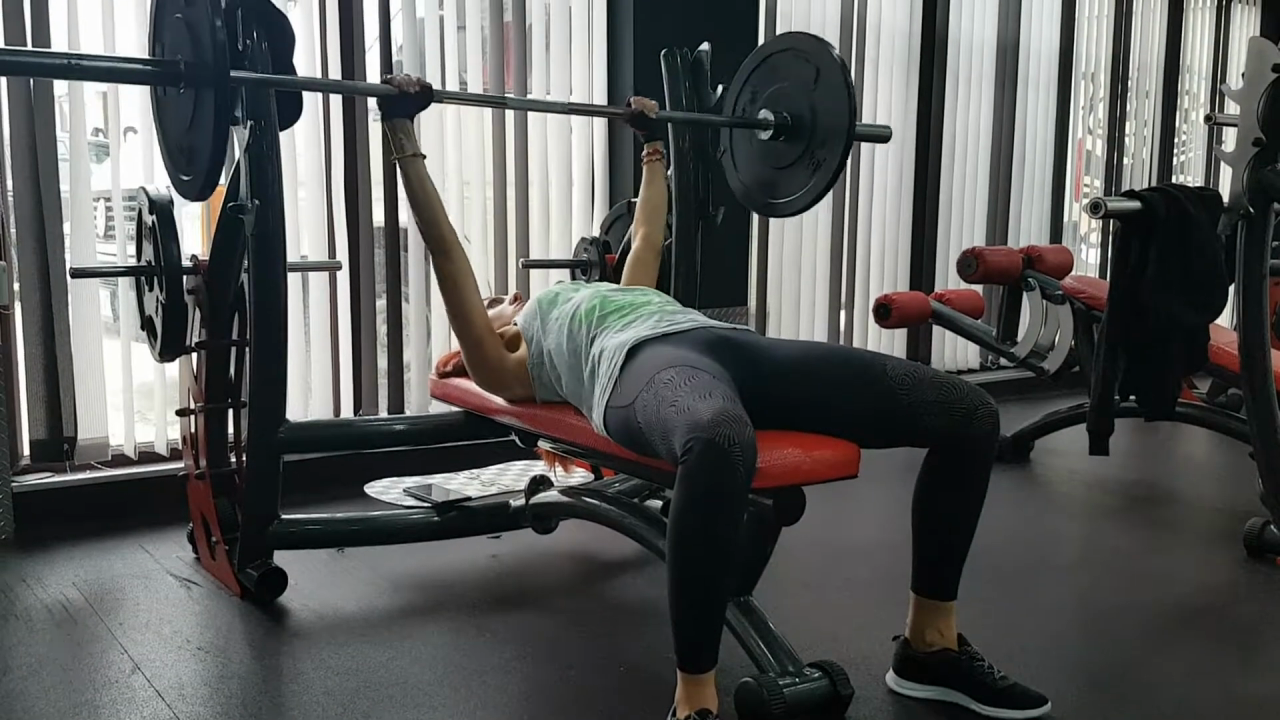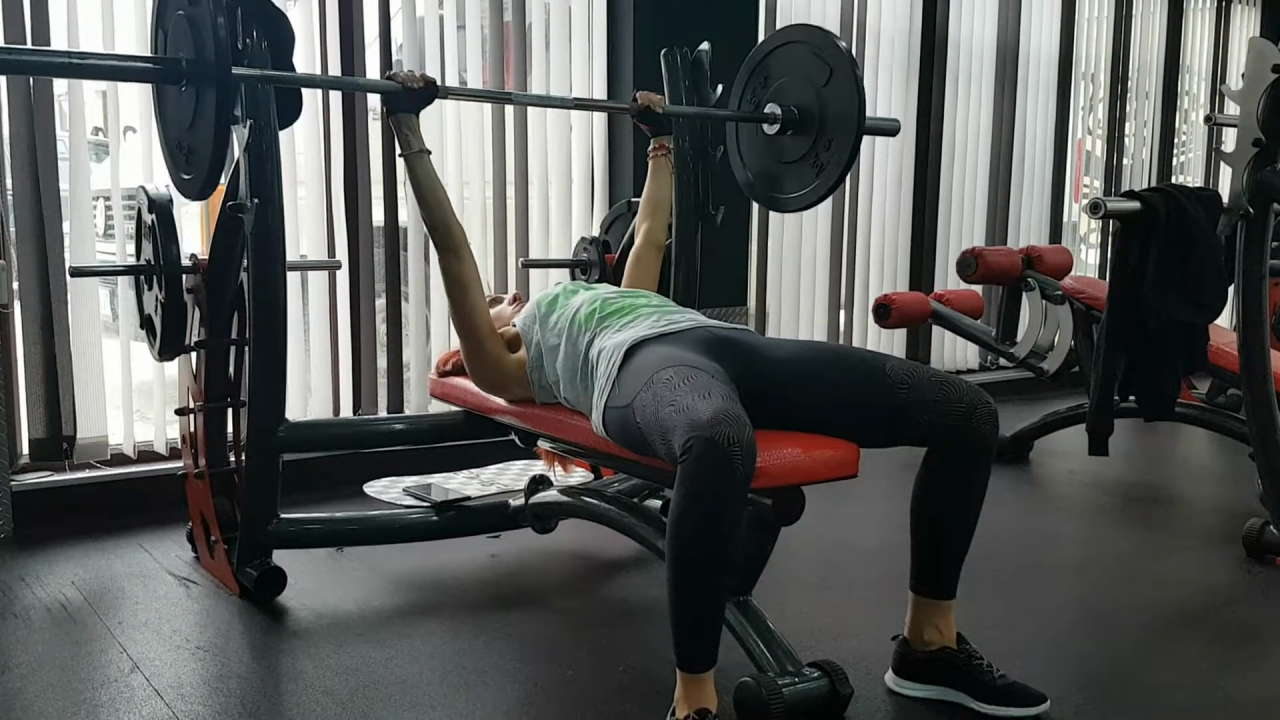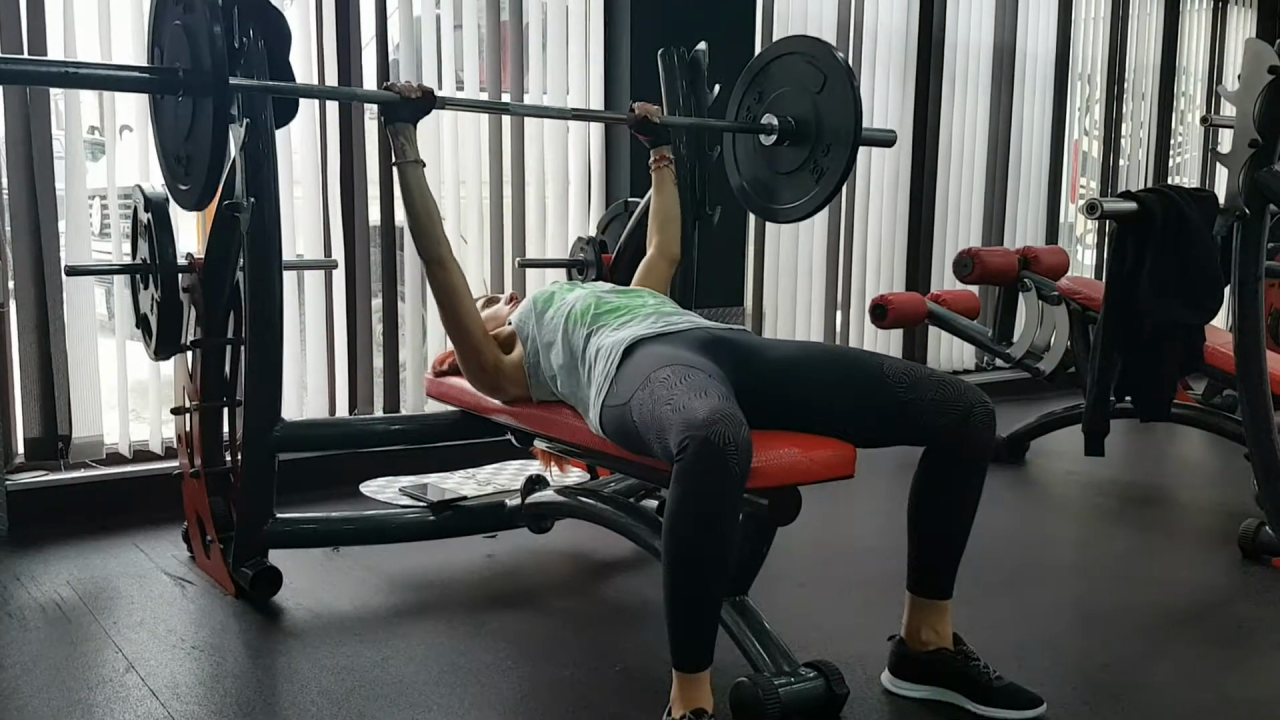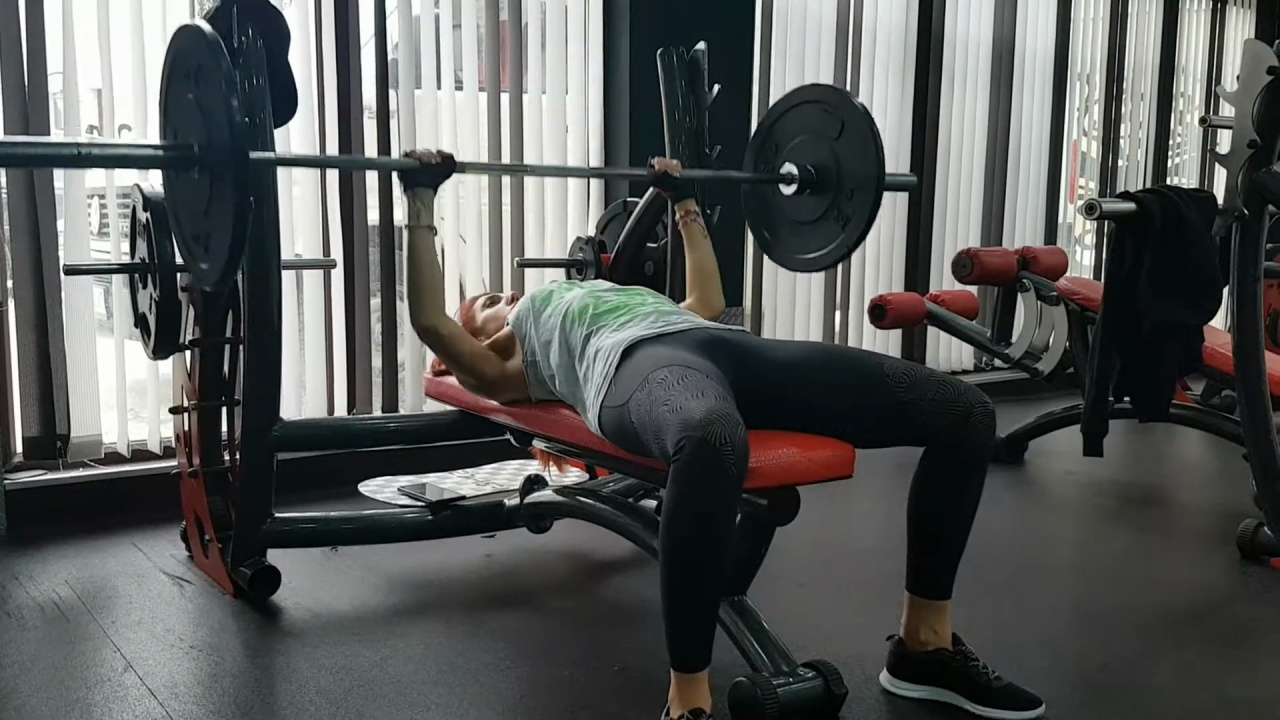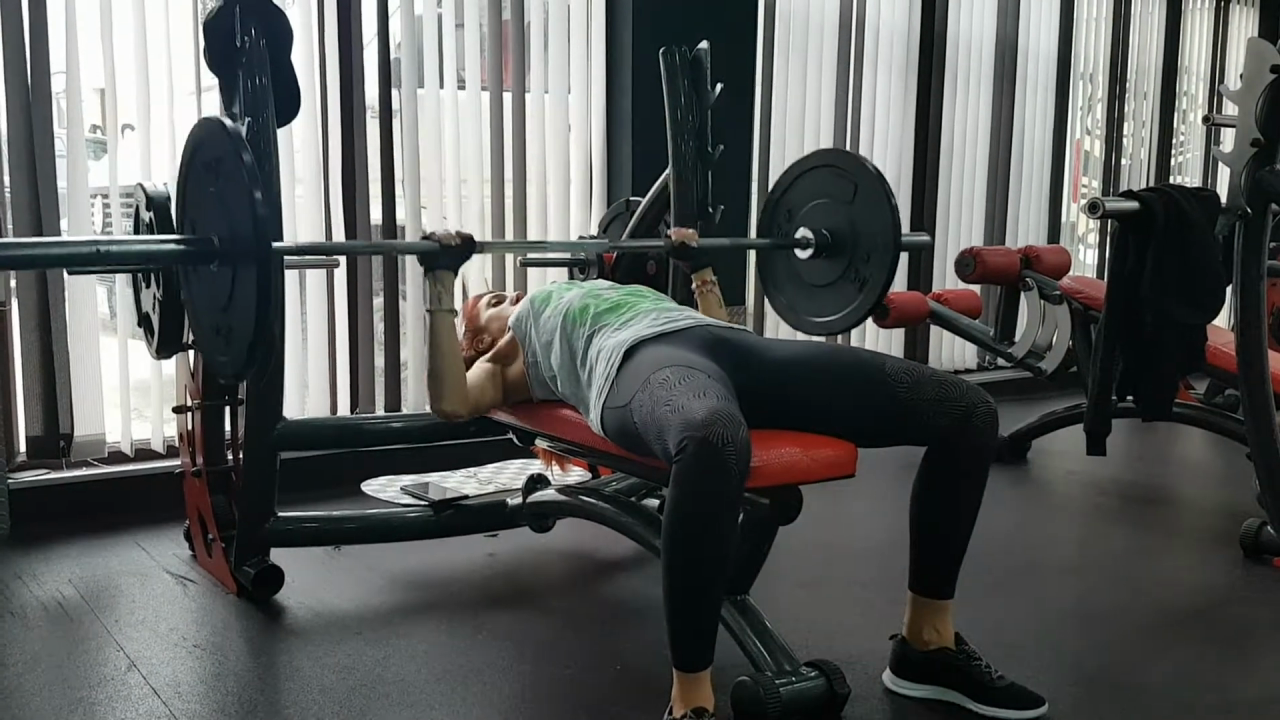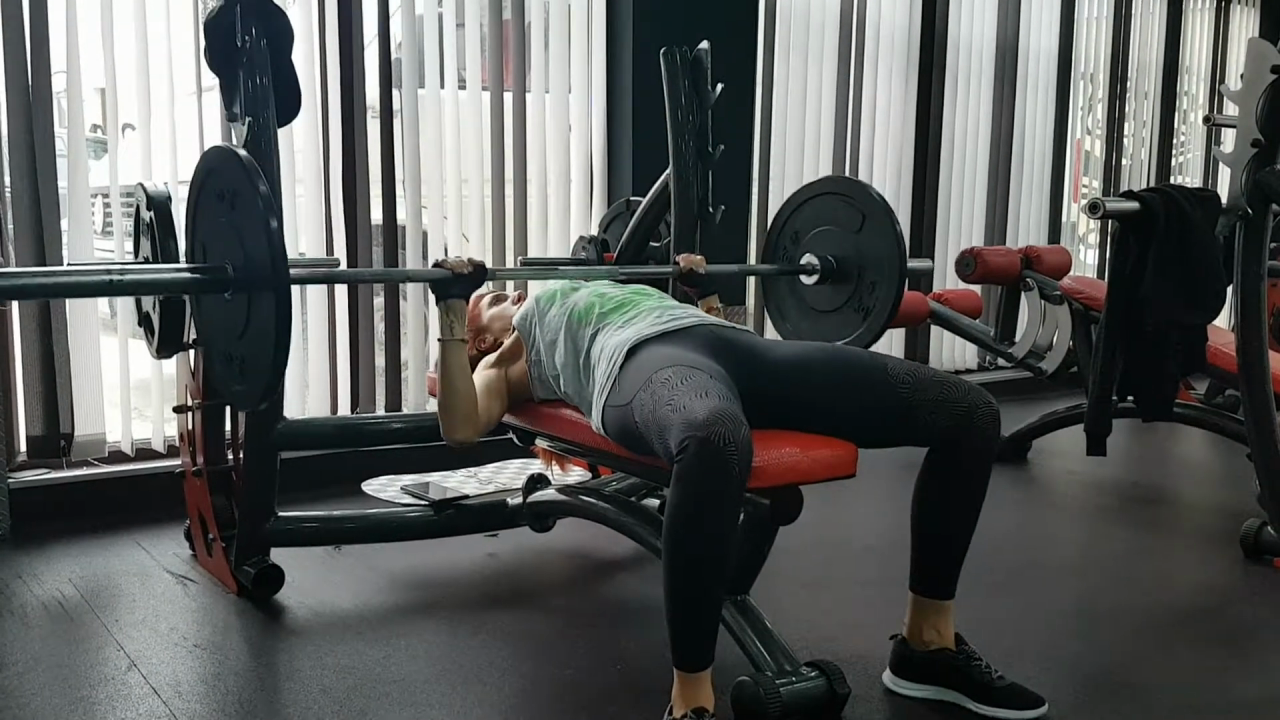
dt=0.4s
person 1, frame 1
left shoulder: (604, 308)
right shoulder: (507, 368)
left elbow: (647, 240)
right elbow: (447, 253)
left wrist: (653, 145)
right wrist: (403, 134)
left hip: (728, 344)
right hip: (646, 363)
left knee: (968, 414)
right knee: (719, 442)
left ankle: (929, 645)
person 1, frame 2
left shoulder: (608, 307)
right shoulder: (506, 367)
left elbow: (650, 238)
right elbow: (452, 249)
left wrist: (660, 141)
right wrist: (409, 130)
left hip: (728, 345)
right hip: (645, 364)
left knee: (966, 412)
right knee: (718, 442)
left ankle: (929, 646)
person 1, frame 3
left shoulder: (608, 307)
right shoulder: (504, 370)
left elbow: (664, 251)
right elbow: (439, 261)
left wrist: (660, 151)
right wrist: (404, 139)
left hip: (727, 346)
right hip: (643, 365)
left knee: (963, 413)
right knee: (715, 440)
left ankle: (926, 645)
person 1, frame 4
left shoulder: (588, 307)
right shoulder: (501, 369)
left elbow: (708, 302)
right elbow: (429, 320)
left wrist: (684, 202)
right wrist: (420, 200)
left hip: (725, 348)
left knee: (963, 412)
right knee: (710, 440)
left ankle: (924, 646)
person 1, frame 5
left shoulder: (592, 301)
right shoulder: (506, 363)
right elbow: (450, 400)
left wrist: (701, 267)
right wrist: (441, 281)
left knee: (966, 413)
right knee: (713, 441)
left ankle: (927, 645)
person 1, frame 6
left shoulder: (595, 301)
right shoulder: (508, 360)
right elbow: (460, 429)
left wrist: (705, 291)
right wrist: (451, 306)
left knee: (968, 414)
right knee: (714, 440)
left ankle: (926, 643)
